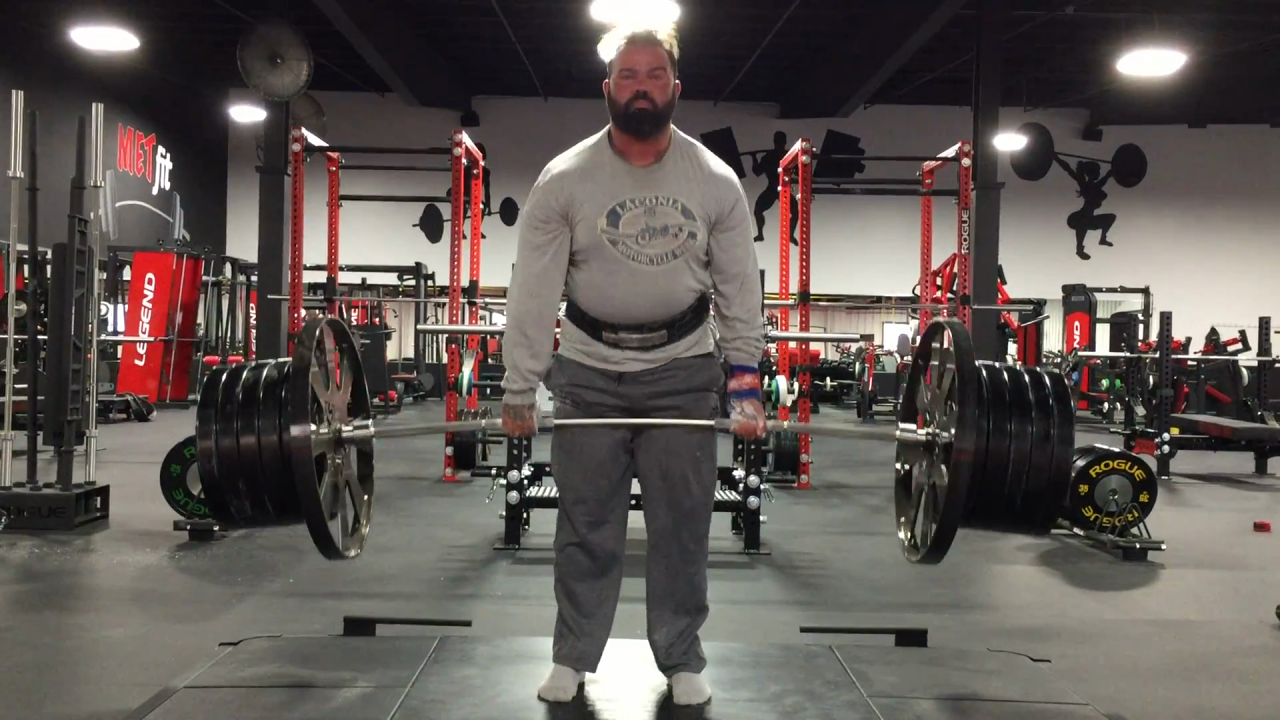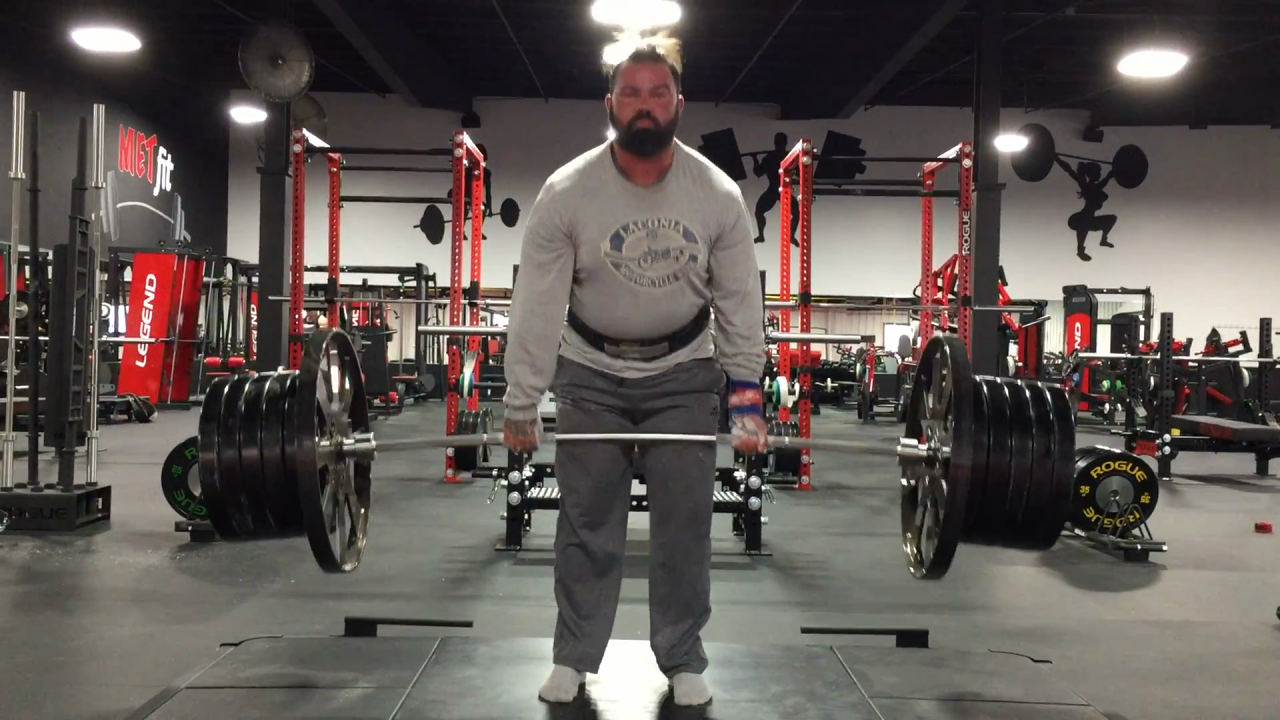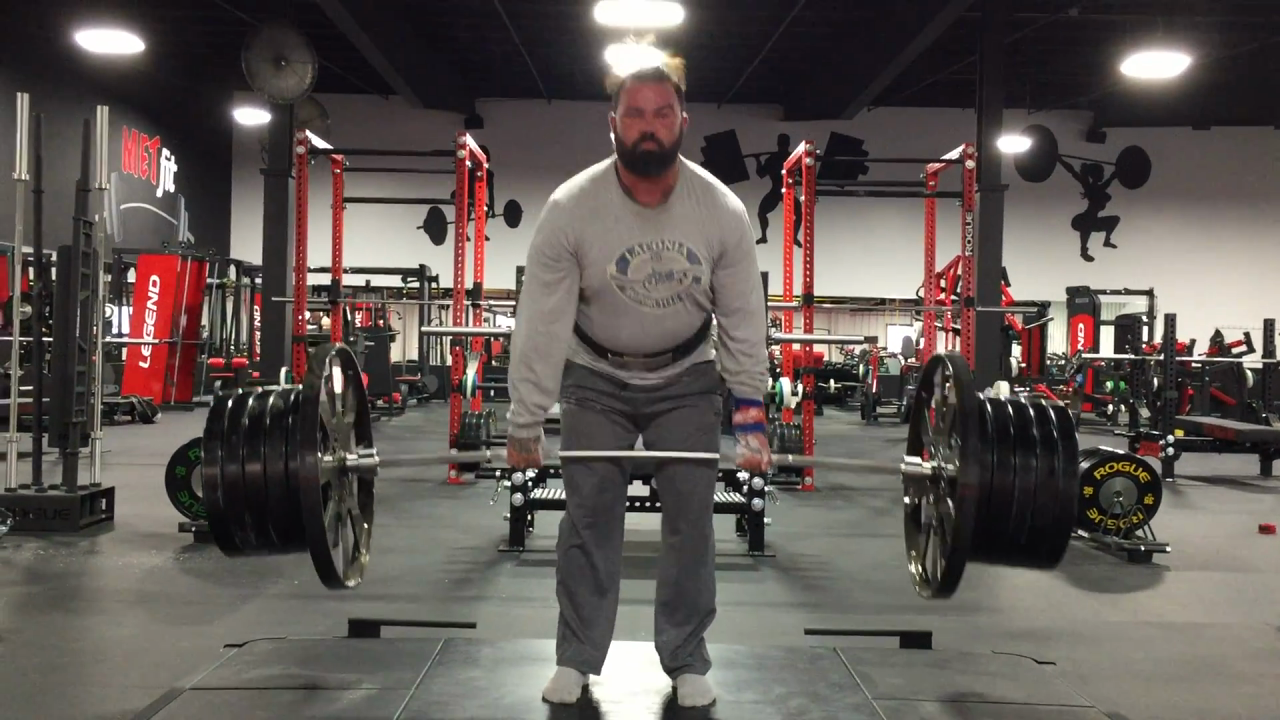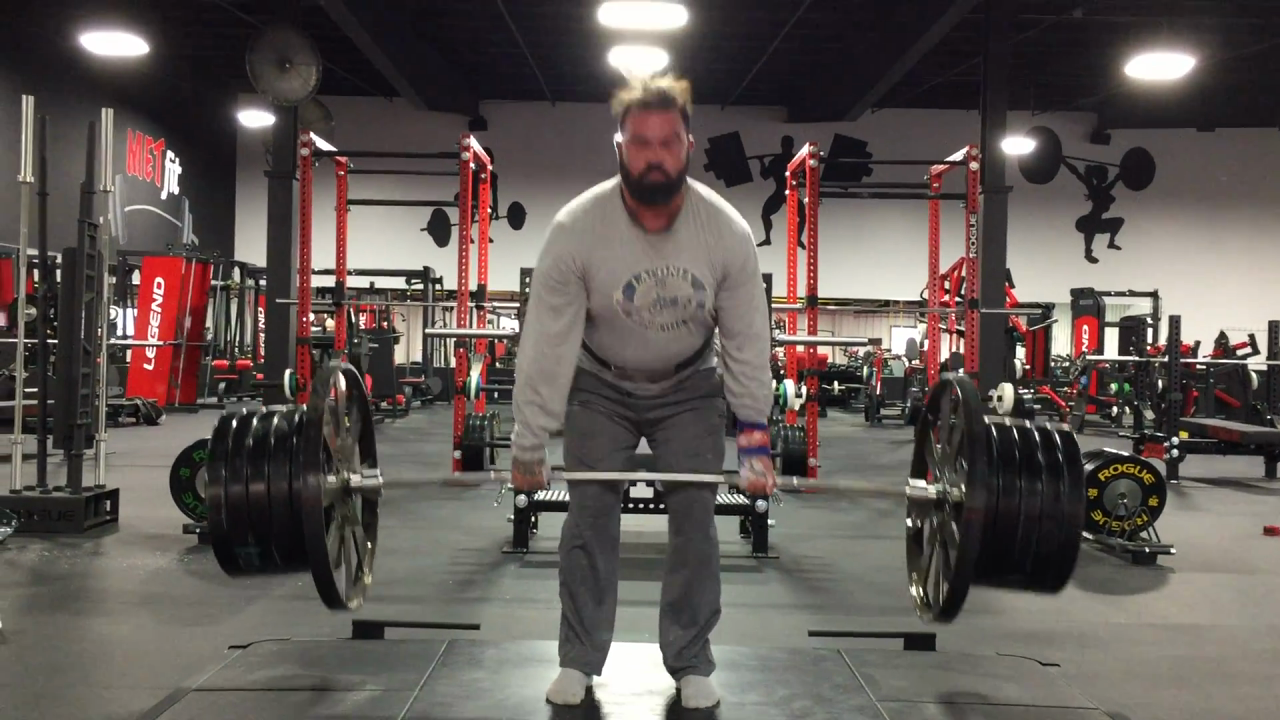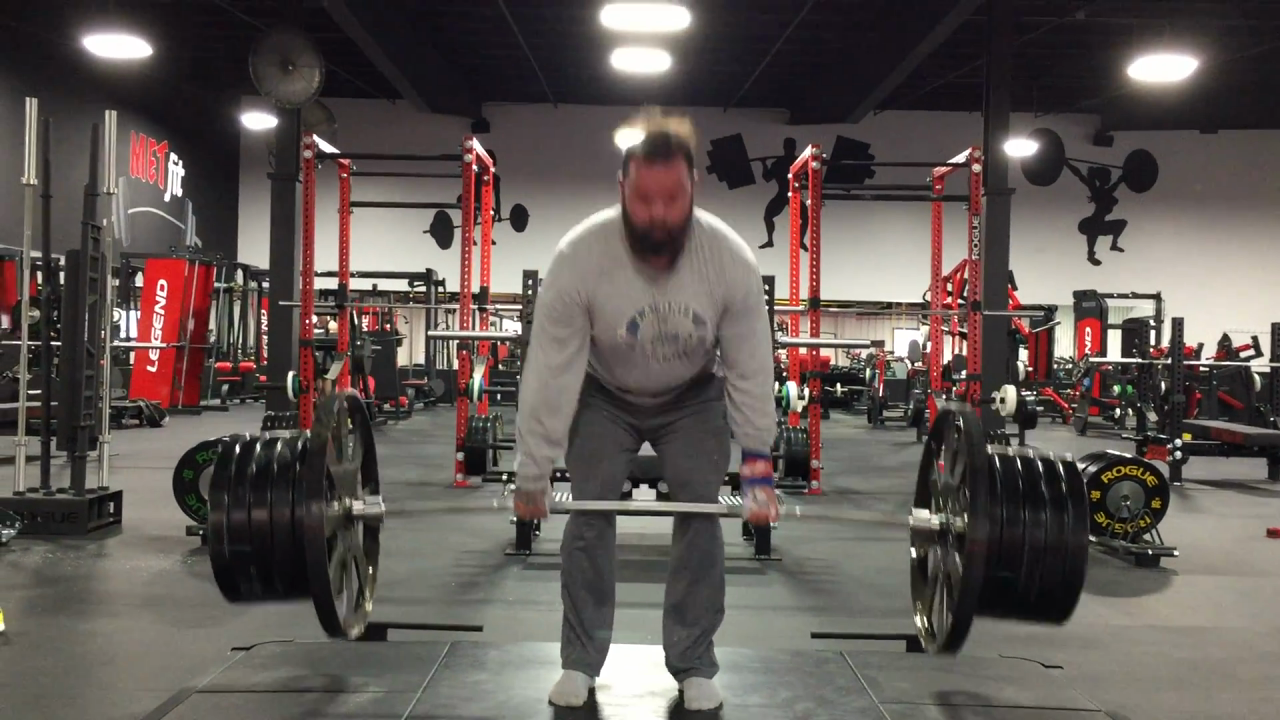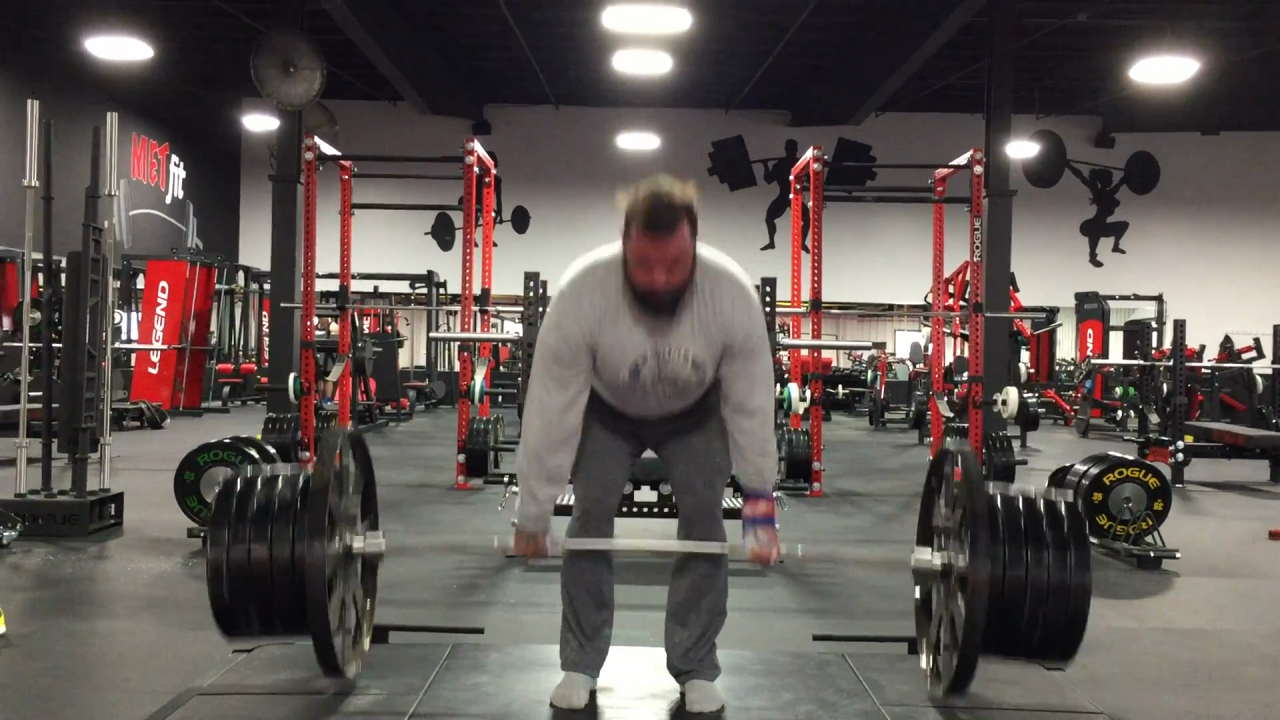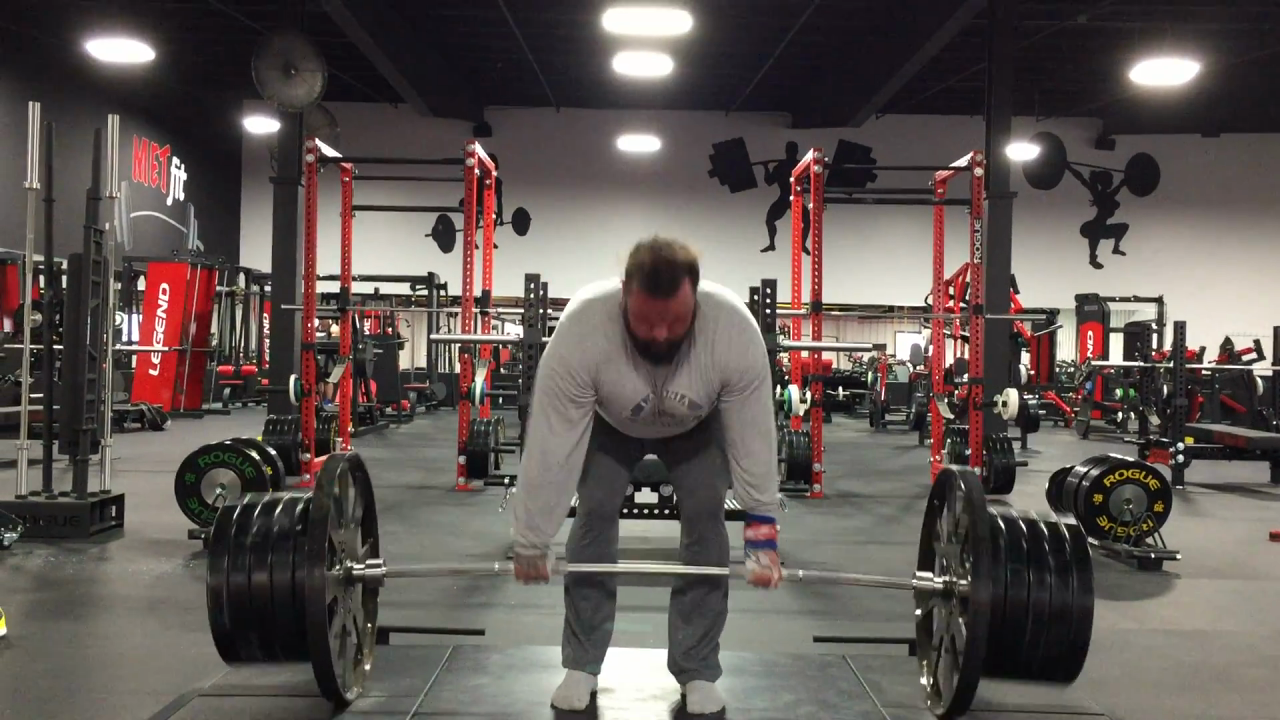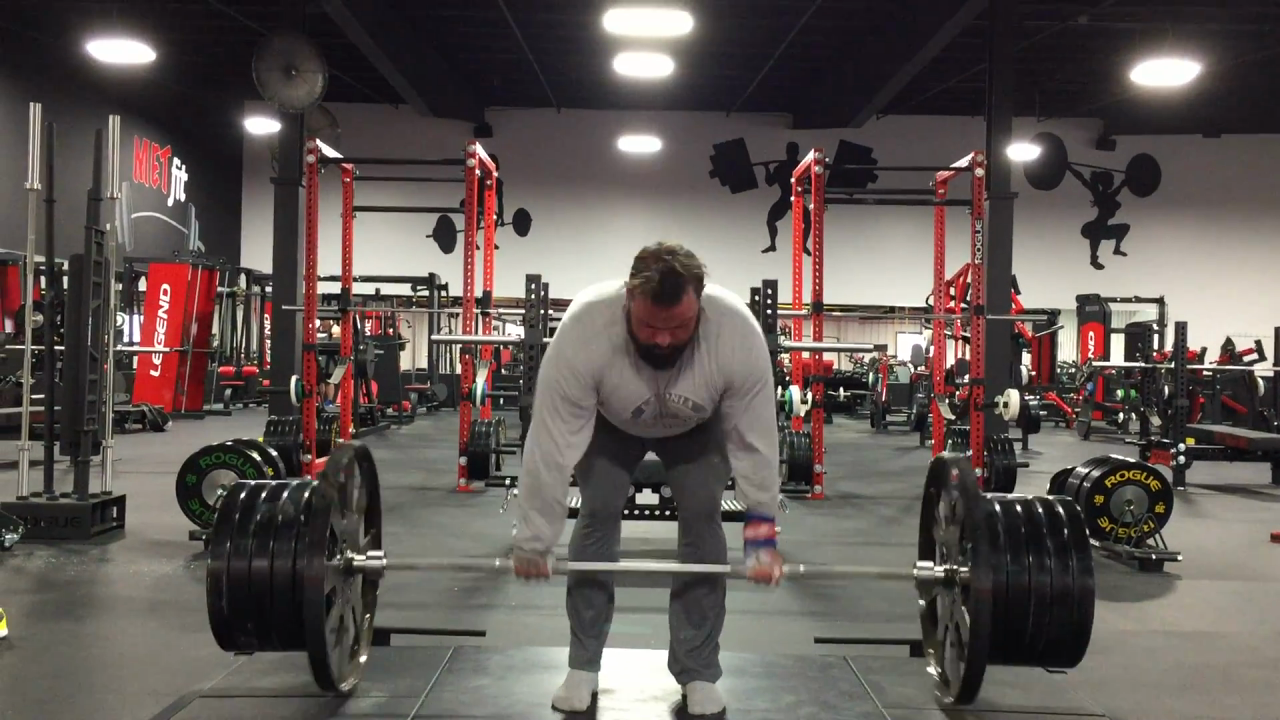
dt=0.1s
person 1, frame 1
left shoulder: (716, 181)
right shoulder: (564, 179)
left elbow: (739, 290)
right elbow: (533, 292)
left wrist: (745, 384)
right wrist: (519, 392)
left hip: (684, 371)
right hip: (589, 371)
left knee: (682, 519)
right knee: (587, 519)
left ankle: (681, 660)
right ankle: (572, 658)
person 1, frame 2
left shoulder: (718, 195)
right shoulder: (566, 192)
left elbow: (740, 304)
right elbow: (537, 307)
left wrist: (746, 399)
right wrist: (520, 407)
left hip: (683, 375)
right hip: (591, 375)
left knee: (684, 521)
right knee: (586, 521)
left ankle: (683, 661)
right ankle: (573, 658)
person 1, frame 3
left shoulder: (722, 211)
right shoulder: (571, 208)
left elbow: (744, 321)
right elbow: (541, 324)
left wrist: (751, 417)
right wrist: (525, 425)
left hip: (686, 381)
right hip: (594, 380)
left knee: (690, 516)
right knee: (589, 517)
left ankle: (687, 663)
right ankle: (575, 661)
person 1, frame 4
left shoulder: (727, 231)
right shoulder: (576, 228)
left elbow: (747, 342)
right elbow: (547, 345)
left wrist: (755, 440)
right wrist: (529, 446)
left hip: (689, 387)
right hip: (599, 386)
left knee: (695, 520)
right knee: (590, 518)
left ankle: (691, 665)
right ankle: (578, 662)
person 1, frame 5
left shoulder: (732, 260)
right shoulder: (579, 257)
left elbow: (751, 371)
right elbow: (550, 373)
left wrist: (758, 466)
right wrist: (533, 474)
left hip: (693, 397)
right hip: (604, 397)
left knee: (700, 516)
right knee: (590, 516)
left ankle: (694, 669)
right ankle: (579, 665)
person 1, frame 6
left shoulder: (734, 297)
right shoulder: (581, 296)
left elbow: (751, 410)
right elbow: (552, 413)
left wrist: (759, 509)
right wrist: (534, 514)
left hip: (695, 414)
right hip: (607, 412)
left knee: (703, 518)
right knee: (591, 514)
left ankle: (696, 670)
right ankle: (580, 665)
person 1, frame 7
left shoulder: (736, 332)
right shoulder: (581, 330)
left elbow: (753, 441)
right elbow: (551, 448)
left wrist: (762, 536)
right wrist: (531, 546)
left hip: (695, 427)
right hip: (608, 425)
left knee: (705, 517)
right knee: (594, 515)
left ankle: (697, 671)
right ankle: (581, 666)
person 1, frame 8
left shoulder: (739, 333)
right shoulder: (584, 330)
left elbow: (756, 440)
right elbow: (552, 447)
left wrist: (761, 534)
right wrist: (533, 543)
left hip: (696, 426)
right hip: (609, 424)
left knee: (701, 518)
right knee: (597, 515)
left ankle: (698, 672)
right ankle: (583, 665)
